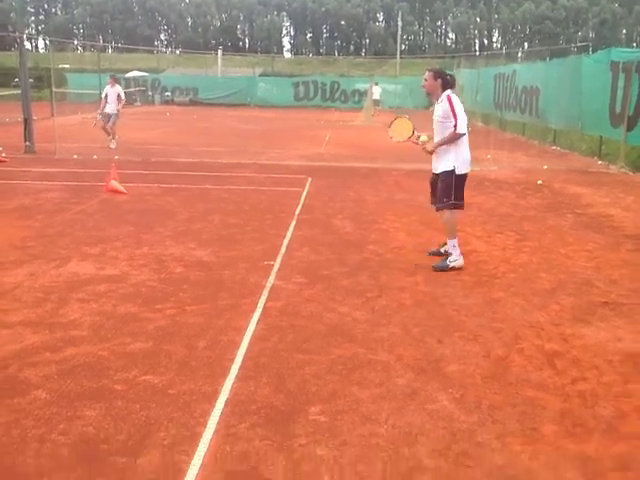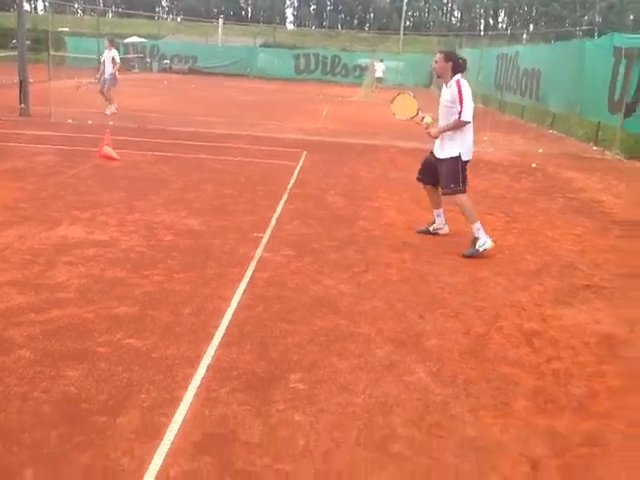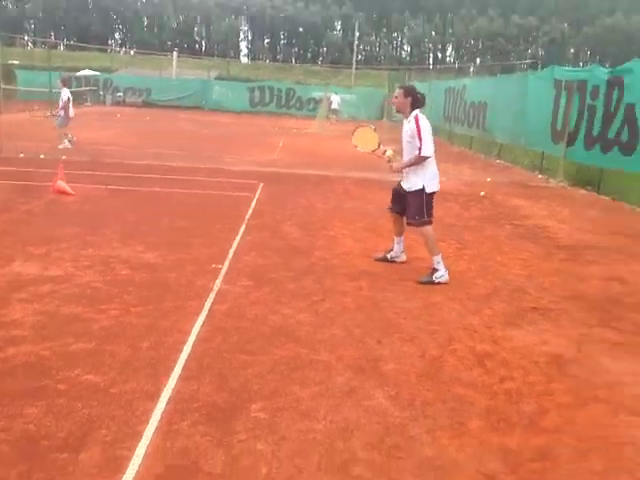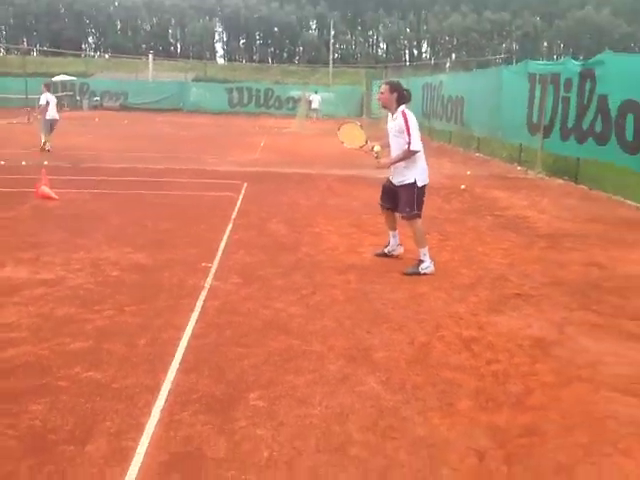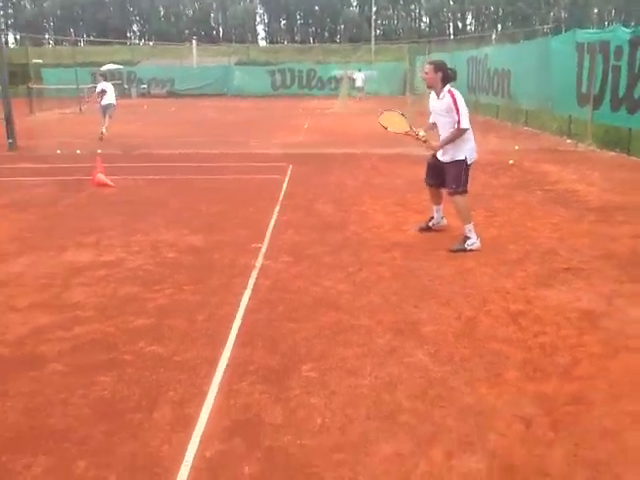
dt=0.2s
person 1, frame 1
left shoulder: (450, 100)
right shoulder: (439, 102)
left elbow: (460, 130)
left wrist: (435, 145)
right wrist: (429, 142)
left hip: (452, 164)
right hip: (442, 163)
left knee: (446, 207)
right knee: (440, 205)
left ankle: (454, 255)
right ankle: (451, 246)
person 1, frame 2
left shoulder: (460, 85)
right shoulder: (447, 86)
left elbow: (465, 118)
left wrist: (439, 130)
right wrist: (433, 122)
left hip: (455, 150)
right hip: (443, 147)
left knee: (457, 192)
right knee: (428, 182)
left ankle: (482, 239)
right ankle: (439, 224)
person 1, frame 3
left shoulder: (419, 121)
right shoulder: (408, 121)
left elbow: (425, 154)
left wrist: (401, 165)
left hip: (422, 182)
right hip: (409, 180)
left knee: (422, 223)
right knee: (396, 211)
left ankle: (440, 271)
right ankle: (397, 251)
person 1, frame 4
left shoulder: (406, 117)
right shoulder: (391, 117)
left elbow: (414, 148)
left wrist: (389, 161)
left hip: (412, 176)
right hip: (397, 174)
left knee: (411, 217)
right knee: (386, 207)
left ankle: (426, 262)
right ankle: (394, 246)
person 1, frame 5
left shoulder: (452, 96)
right shoulder: (432, 97)
left elbow: (463, 126)
left wrist: (440, 144)
right wrist: (422, 132)
left hip: (460, 152)
right hip: (444, 152)
left knee: (456, 194)
right knee: (432, 184)
left ankle: (472, 239)
right ankle: (438, 220)
